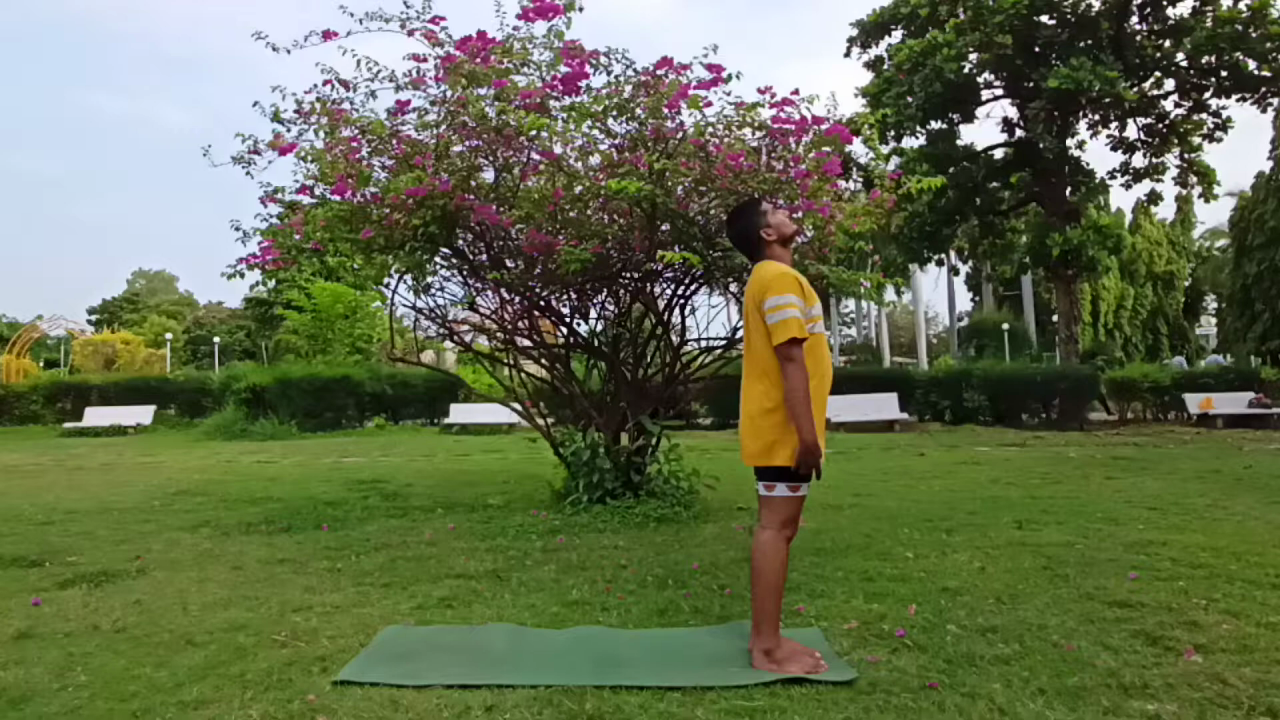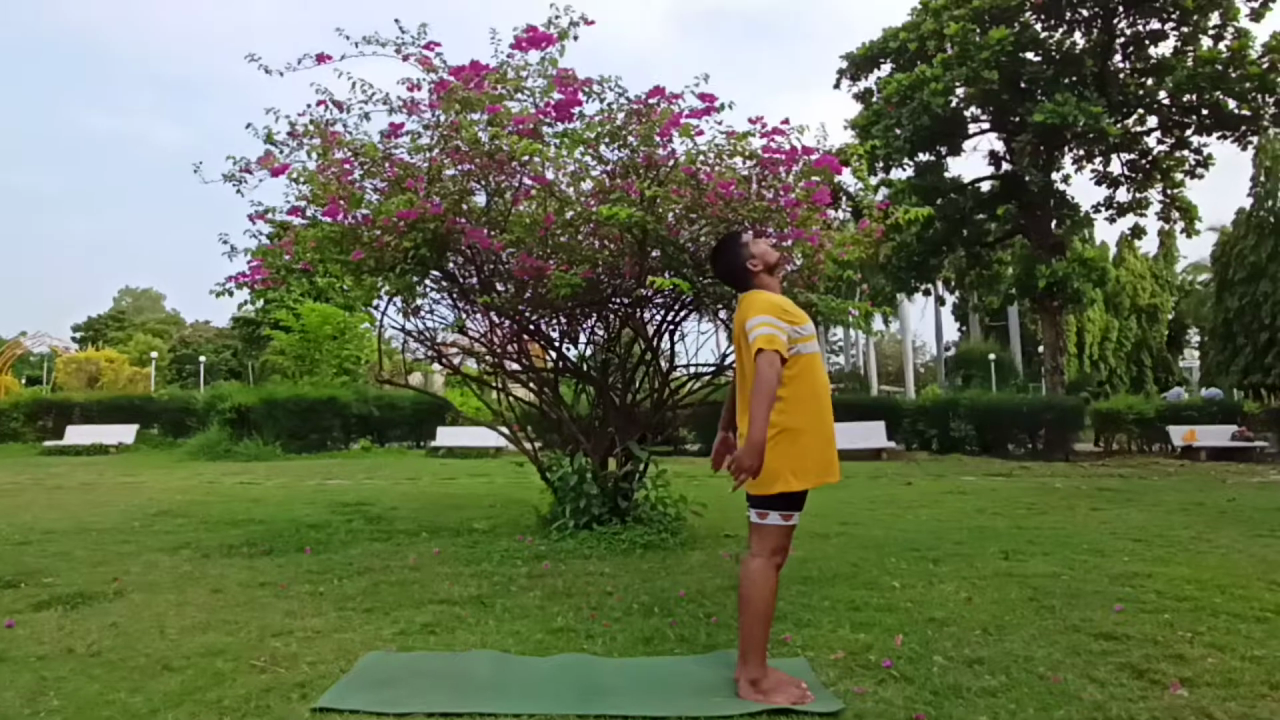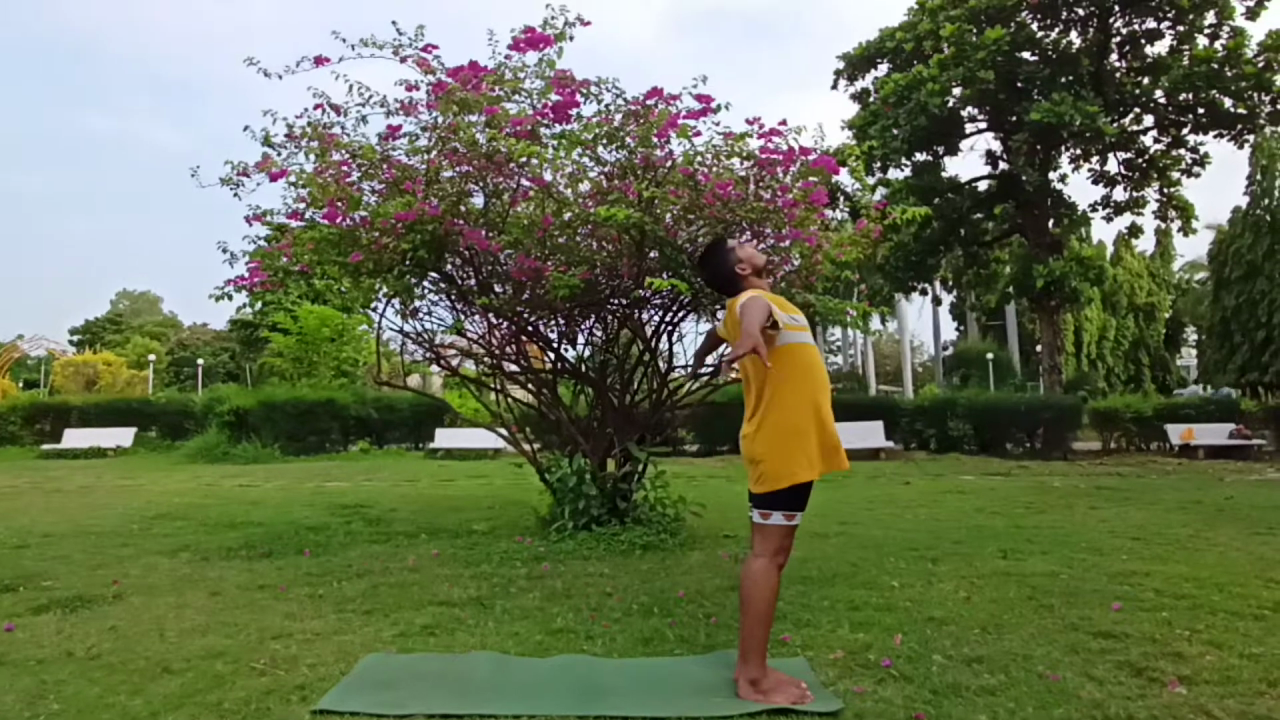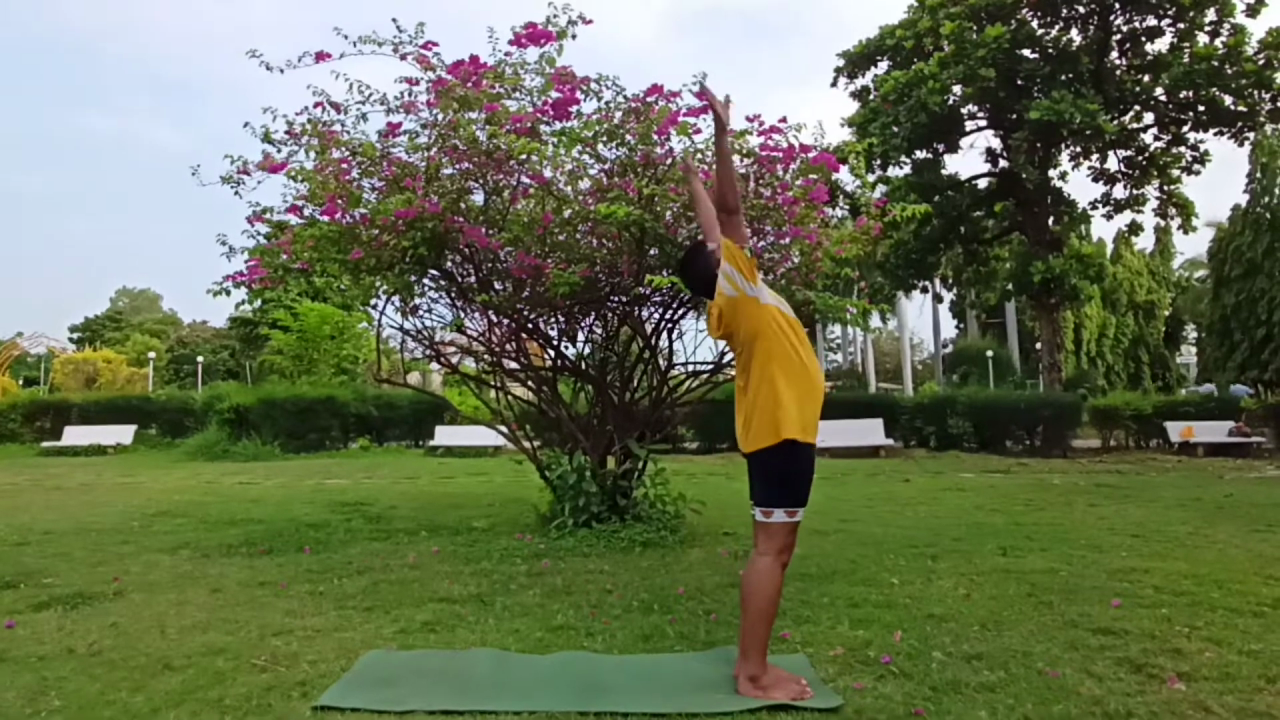
dt=0.4s
person 1, frame 1
left shoulder: (768, 278)
right shoulder: (780, 279)
right elbow: (792, 358)
right wrist: (807, 433)
left hip: (780, 426)
right hip: (783, 428)
left knee: (781, 527)
right knee: (777, 527)
left ankle: (767, 637)
right ankle: (767, 648)
person 1, frame 2
left shoulder: (763, 306)
right shoulder: (764, 305)
left elbow: (740, 378)
right elbow: (765, 366)
left wrist: (726, 431)
right wrist: (753, 433)
left hip: (789, 451)
right hip: (781, 453)
left knee: (771, 555)
right knee: (766, 555)
left ankle: (752, 666)
right ankle: (753, 678)
person 1, frame 3
left shoulder: (740, 311)
right shoulder: (751, 304)
left elbow: (719, 326)
right elbow: (754, 312)
left wrist: (706, 349)
right wrist: (751, 333)
left hip: (791, 444)
right hip: (784, 447)
left knee: (771, 554)
right knee: (768, 553)
left ankle: (752, 666)
right ankle: (753, 677)
person 1, frame 4
left shoulder: (734, 303)
right shoulder: (735, 289)
left elbow: (714, 224)
right elbow: (730, 215)
left wrist: (696, 185)
right wrist: (721, 136)
left hip: (778, 429)
right hip: (780, 431)
left knee: (773, 549)
right knee: (772, 549)
left ankle: (753, 662)
right ankle: (753, 674)
